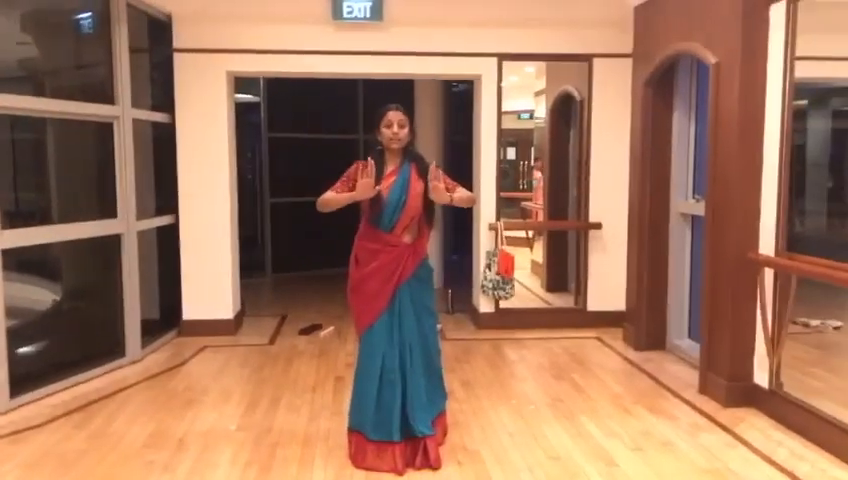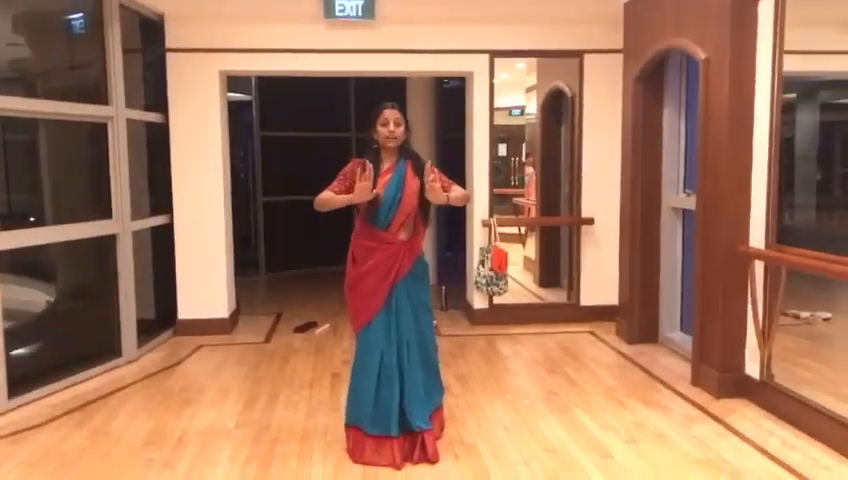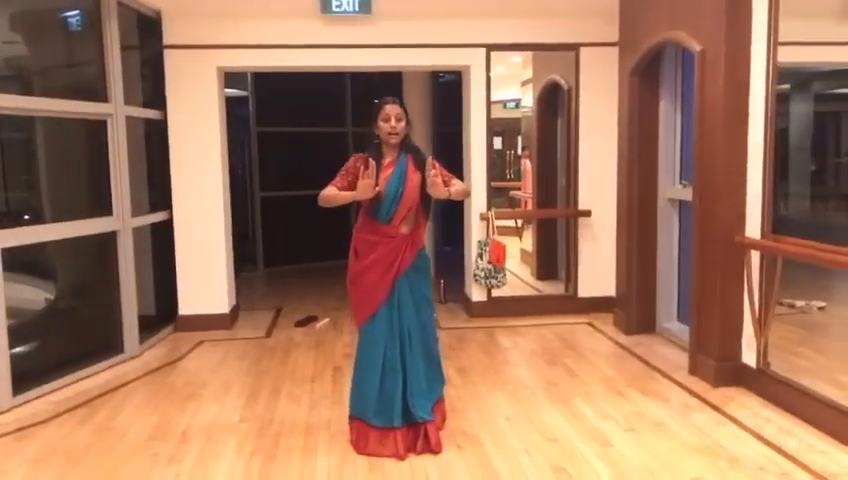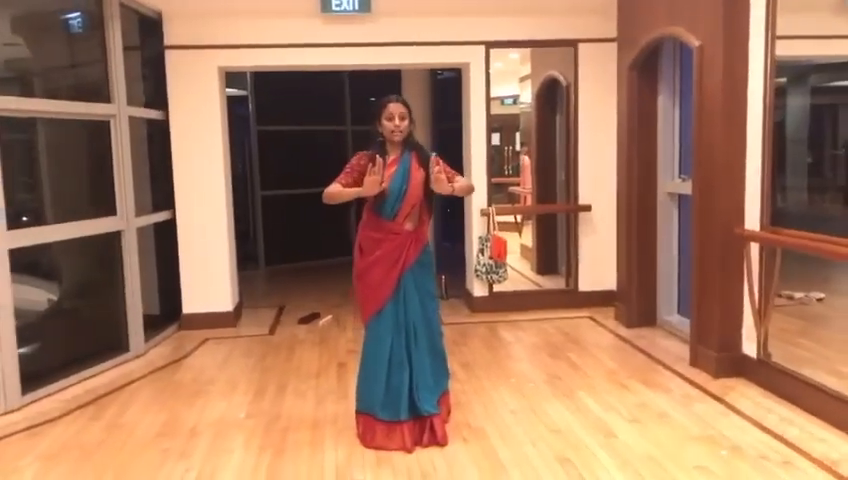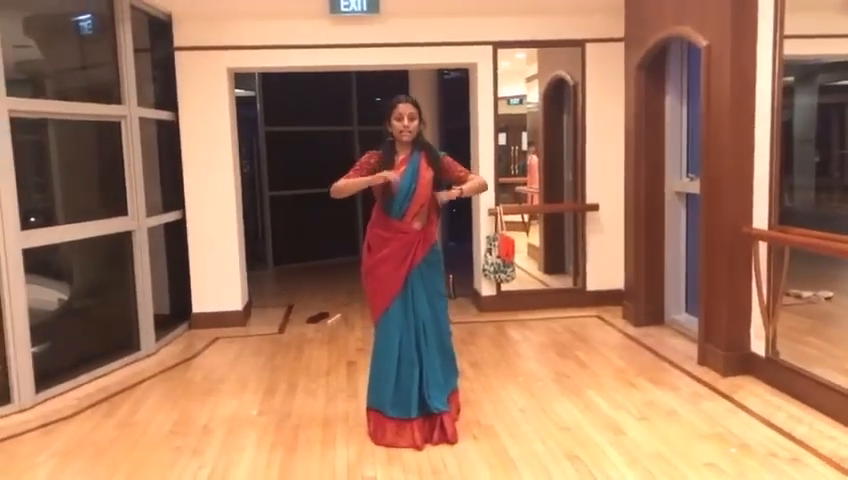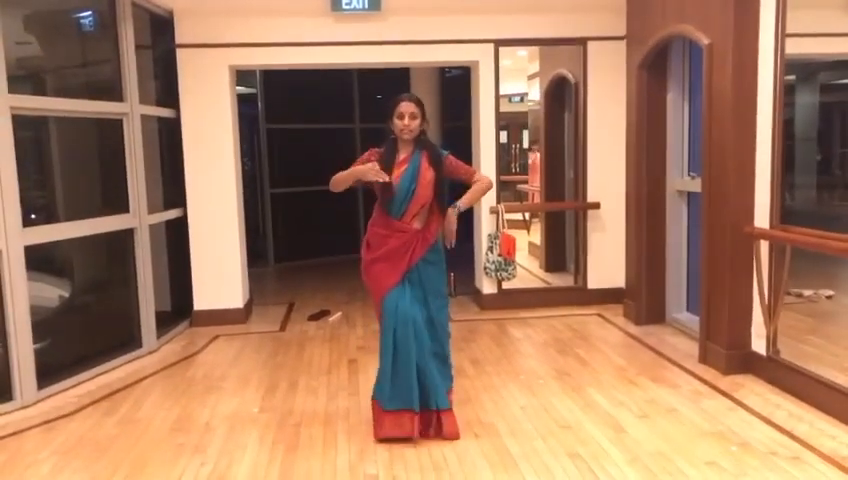
dt=0.2s
person 1, frame 1
left shoulder: (424, 170)
right shoulder: (363, 169)
left elbow: (469, 198)
right elbow: (322, 203)
left wrist: (445, 197)
right wrist: (356, 195)
left hip: (412, 269)
right hip: (373, 269)
left knee: (416, 343)
right knee: (377, 347)
left ankle: (418, 426)
right ankle: (378, 431)
person 1, frame 2
left shoulder: (419, 168)
right shoulder: (359, 168)
left elbow: (464, 195)
right elbow: (320, 202)
left wrist: (442, 197)
right wrist: (354, 197)
left hip: (408, 266)
right hip: (370, 266)
left knee: (413, 339)
right knee: (374, 342)
left ankle: (415, 422)
right ankle: (376, 427)
person 1, frame 3
left shoulder: (421, 163)
right shoulder: (361, 163)
left elbow: (464, 189)
right elbow: (324, 198)
left wrist: (442, 192)
right wrist: (358, 195)
left hip: (410, 259)
right hip: (372, 260)
left knee: (414, 331)
right knee: (377, 334)
left ankle: (417, 415)
right ankle: (379, 420)
person 1, frame 4
left shoulder: (424, 160)
right shoulder: (365, 161)
left elbow: (467, 185)
right elbow: (328, 195)
left wrist: (446, 187)
right wrist: (363, 191)
left hip: (414, 255)
right hip: (377, 256)
left knee: (420, 327)
right knee: (383, 330)
left ankle: (423, 409)
right ankle: (385, 415)
person 1, frame 5
left shoulder: (434, 160)
right shoulder: (374, 160)
left elbow: (479, 182)
right elbow: (335, 190)
left wrist: (453, 192)
right wrist: (372, 181)
left hip: (423, 254)
right hip: (386, 254)
left knee: (429, 326)
right knee: (394, 329)
left ankle: (433, 408)
right ankle: (396, 412)
person 1, frame 6
left shoulder: (436, 159)
right shoulder: (377, 157)
left elbow: (483, 181)
right elbow: (334, 186)
left wrist: (455, 210)
right wrist: (357, 172)
left hip: (425, 252)
right hip: (387, 252)
left knee: (429, 326)
right knee: (400, 323)
left ankle: (431, 407)
right ankle: (400, 408)
